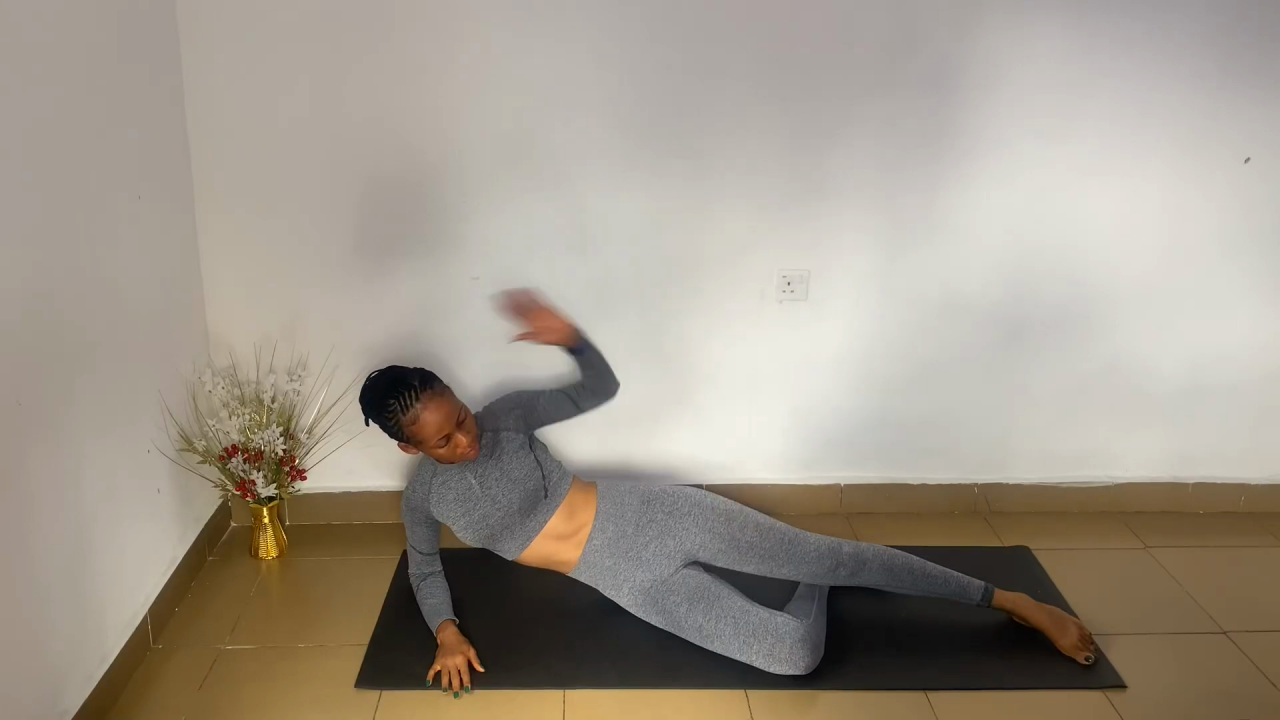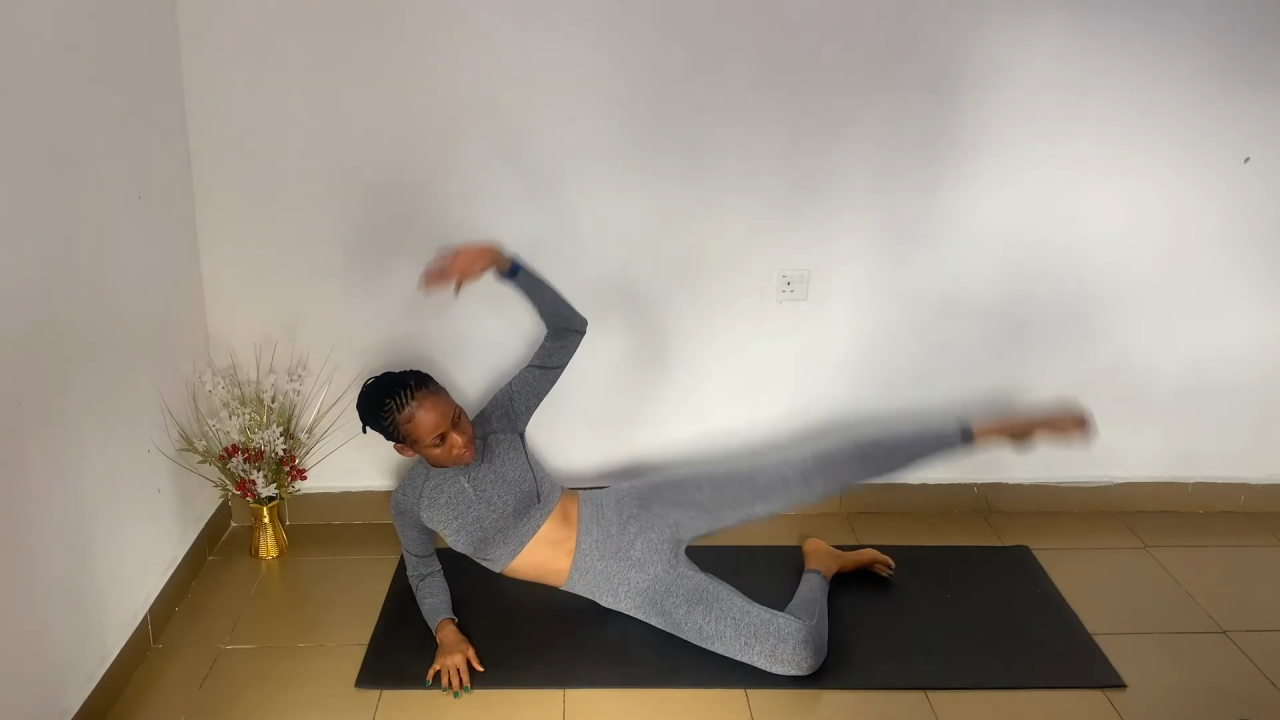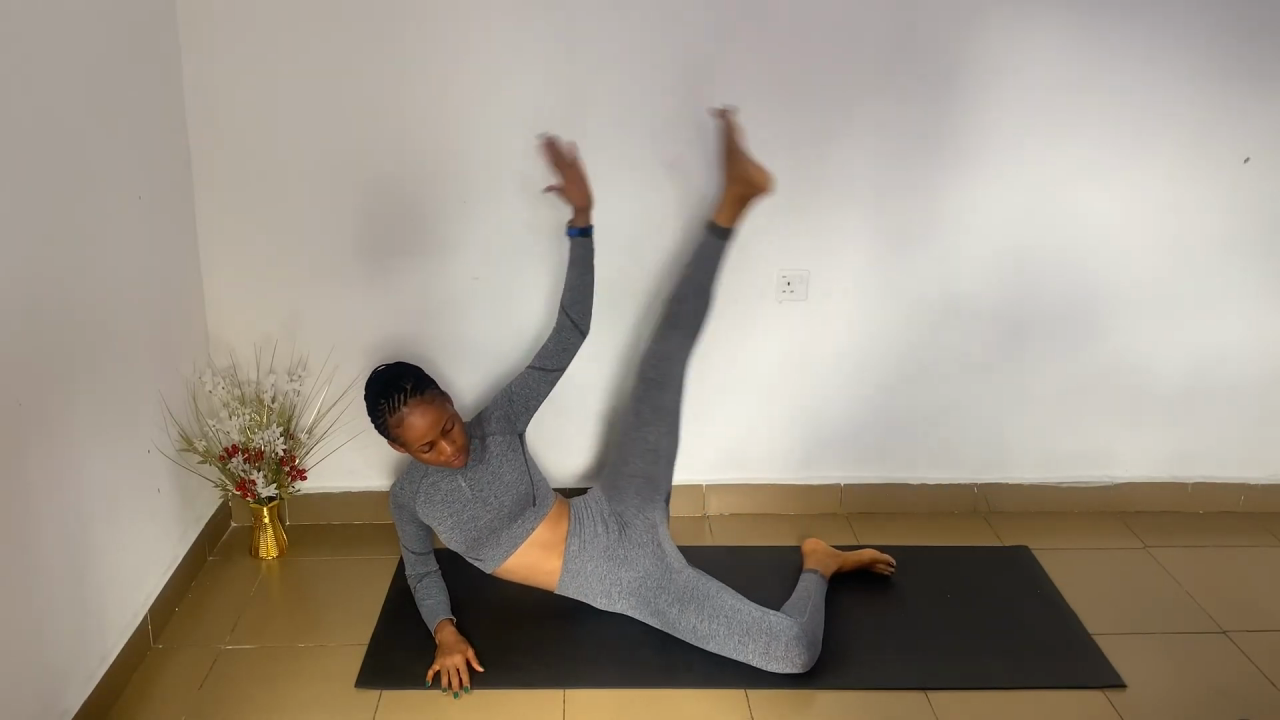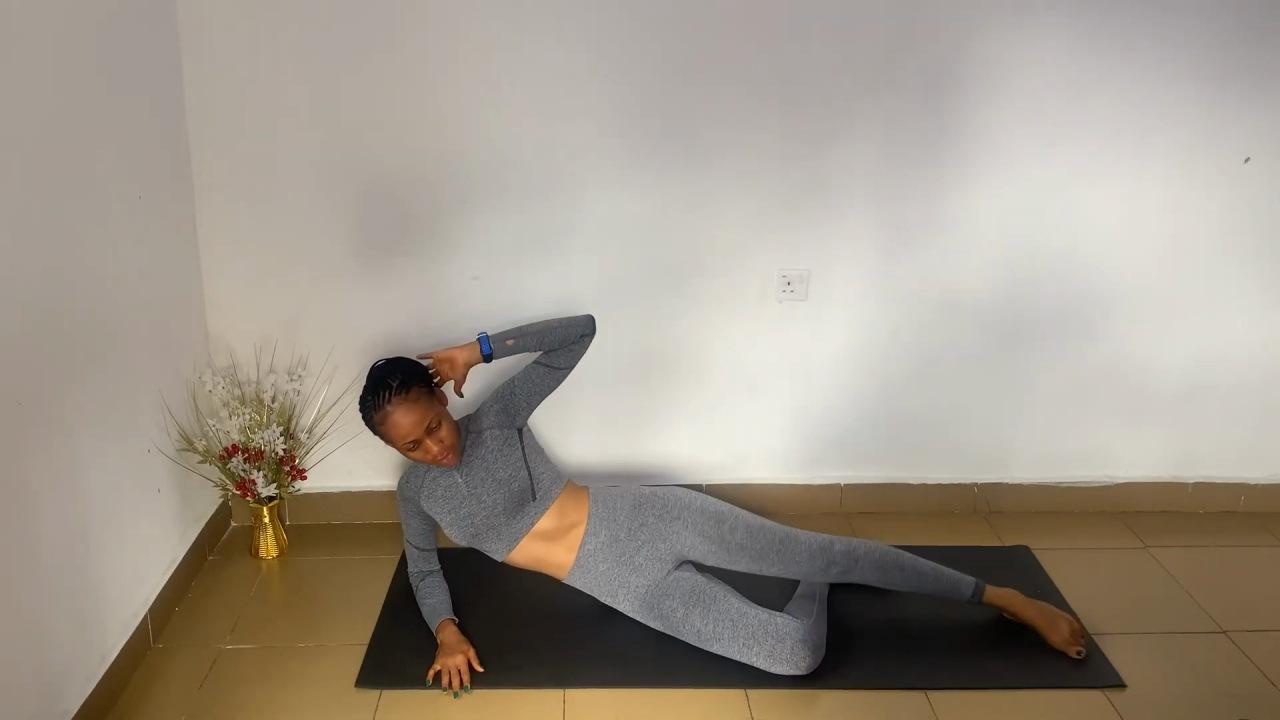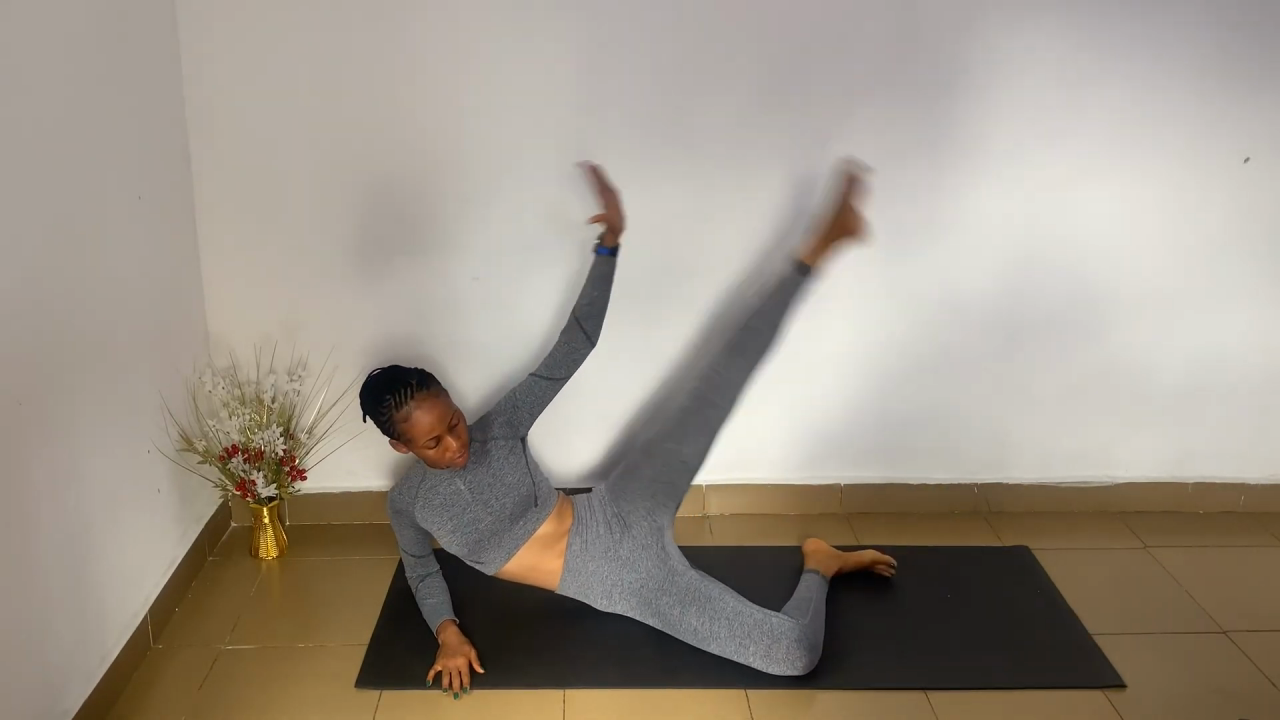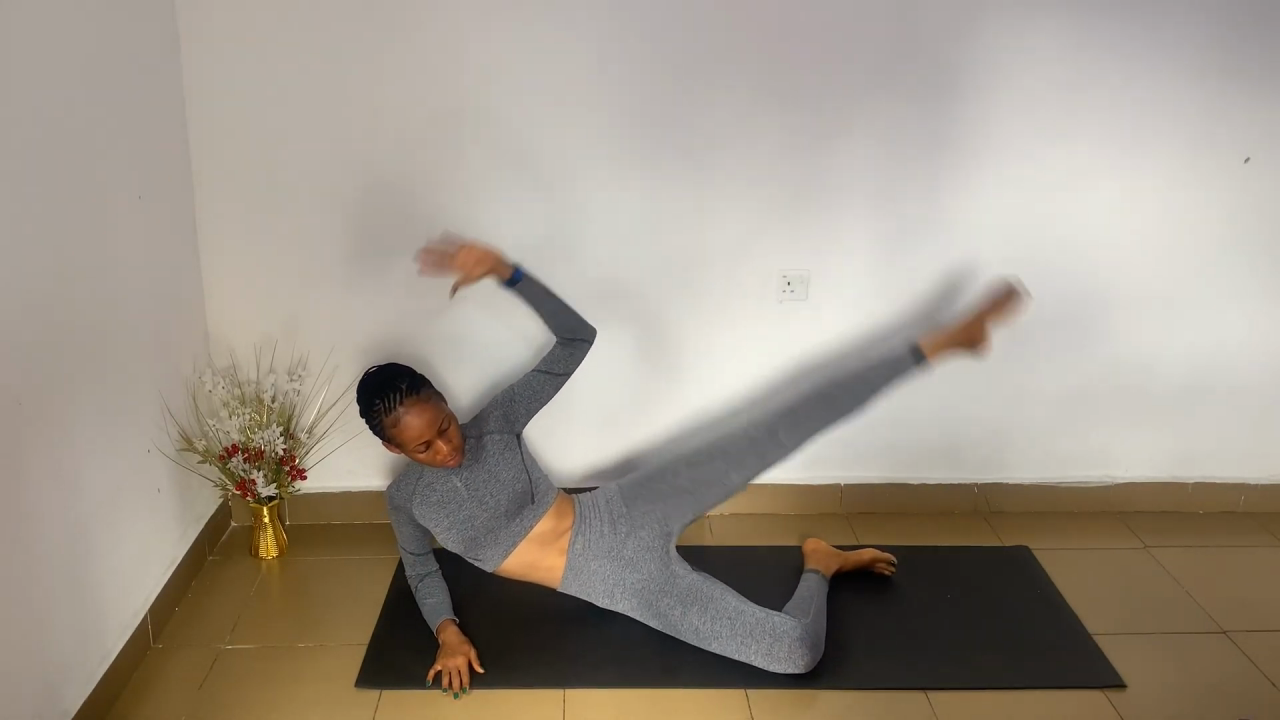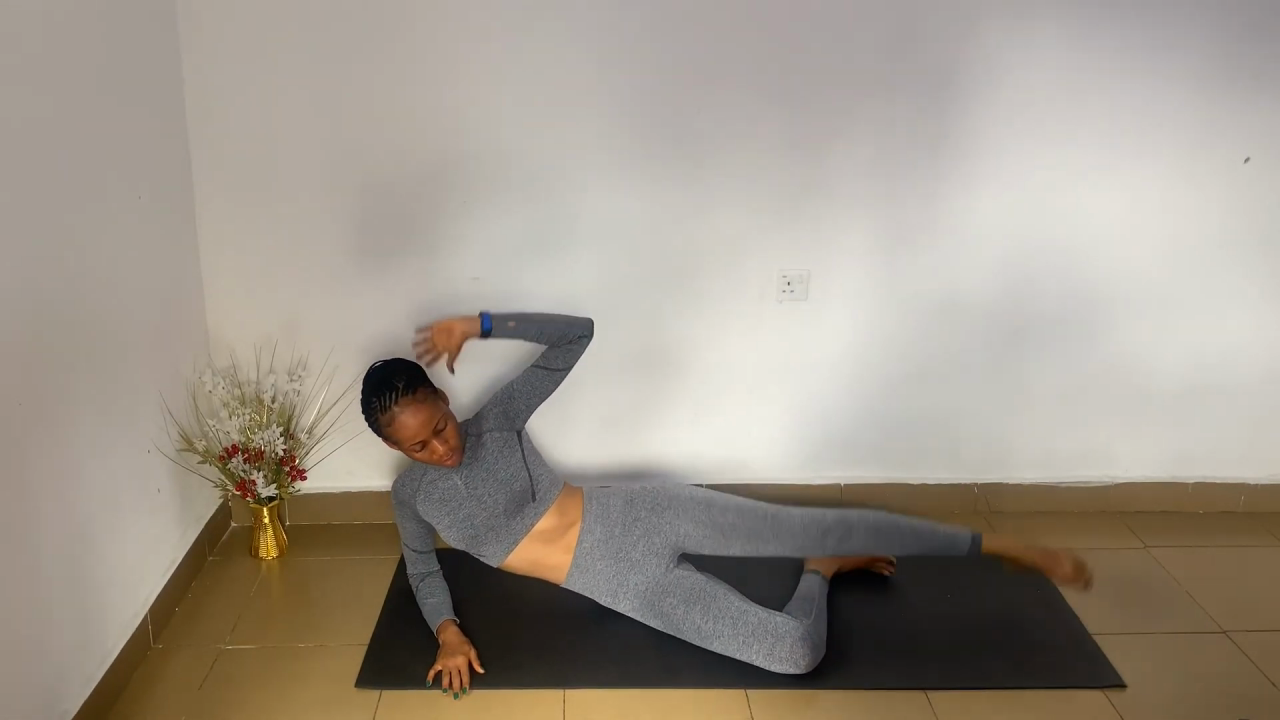
dt=0.7s
person 1, frame 1
left shoulder: (507, 417)
right shoulder: (423, 493)
left elbow: (603, 387)
right elbow: (422, 564)
left wrist: (566, 337)
right wrist: (446, 629)
left hip: (655, 514)
right hip: (632, 580)
left knee: (834, 554)
right knee: (795, 653)
left ankle: (1013, 602)
right ankle: (814, 581)
person 1, frame 2
left shoulder: (497, 422)
right shoulder: (412, 498)
left elbow: (569, 328)
right elbow: (420, 565)
left wrist: (502, 262)
right wrist: (446, 631)
left hip: (640, 517)
right hip: (625, 582)
left knee: (814, 473)
right knee: (798, 654)
left ankle: (949, 460)
right ankle: (822, 562)
person 1, frame 3
left shoulder: (499, 420)
right shoulder: (411, 496)
left elbow: (571, 328)
right elbow: (420, 567)
left wrist: (581, 218)
right wrist: (445, 632)
left hip: (622, 522)
right hip: (620, 585)
left knee: (660, 364)
right knee: (792, 654)
right ankle: (820, 565)
person 1, frame 4
left shoulder: (496, 416)
right shoulder: (414, 491)
left elbow: (580, 330)
right elbow: (421, 564)
left wrist: (481, 348)
right wrist: (446, 632)
left hip: (641, 524)
right hip: (624, 586)
left knee: (828, 553)
right knee: (798, 653)
left ankle: (1004, 598)
right ankle: (817, 585)
person 1, frame 5
left shoulder: (500, 429)
right shoulder: (409, 502)
left elbow: (577, 342)
right elbow: (421, 570)
left wrist: (608, 245)
right wrist: (447, 631)
left hip: (623, 527)
right hip: (620, 588)
left knee: (716, 384)
right knee: (794, 656)
right ankle: (827, 566)
person 1, frame 6
left shoulder: (493, 422)
right shoulder: (406, 496)
left elbow: (577, 339)
right elbow: (419, 564)
left wrist: (505, 271)
right wrist: (447, 631)
left hip: (631, 518)
right hip: (618, 585)
left knee: (776, 431)
right knee: (792, 652)
right ankle: (821, 562)
person 1, frame 7
left shoulder: (495, 420)
right shoulder: (410, 495)
left elbow: (576, 331)
right elbow: (421, 565)
left wrist: (480, 321)
right wrist: (446, 630)
left hip: (634, 523)
right hip: (622, 587)
left knee: (818, 526)
right knee: (795, 652)
left ankle: (999, 545)
right ankle: (821, 571)
